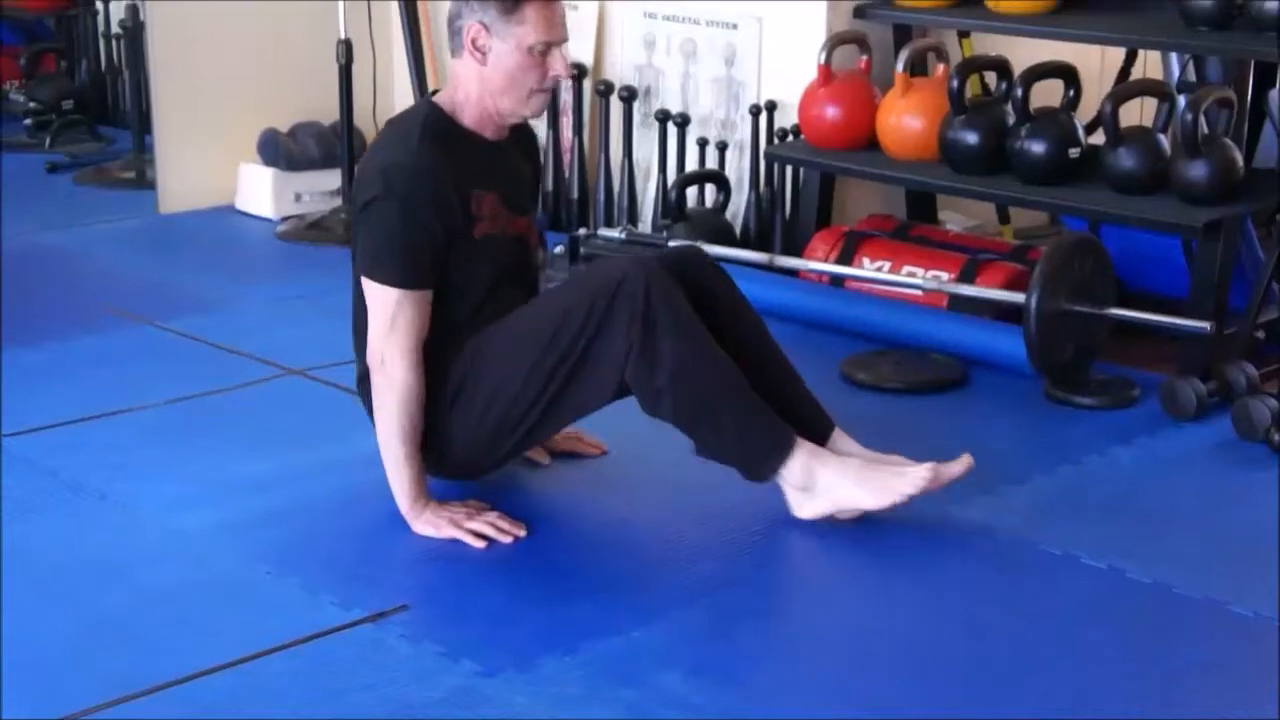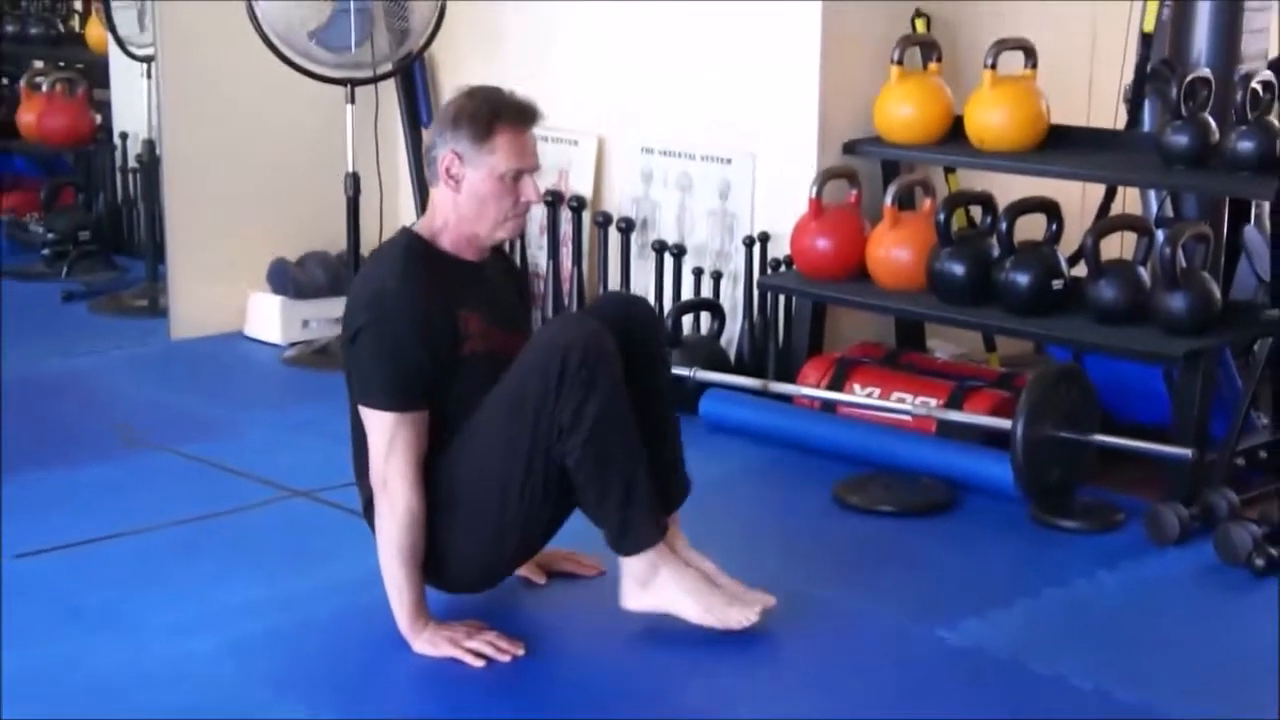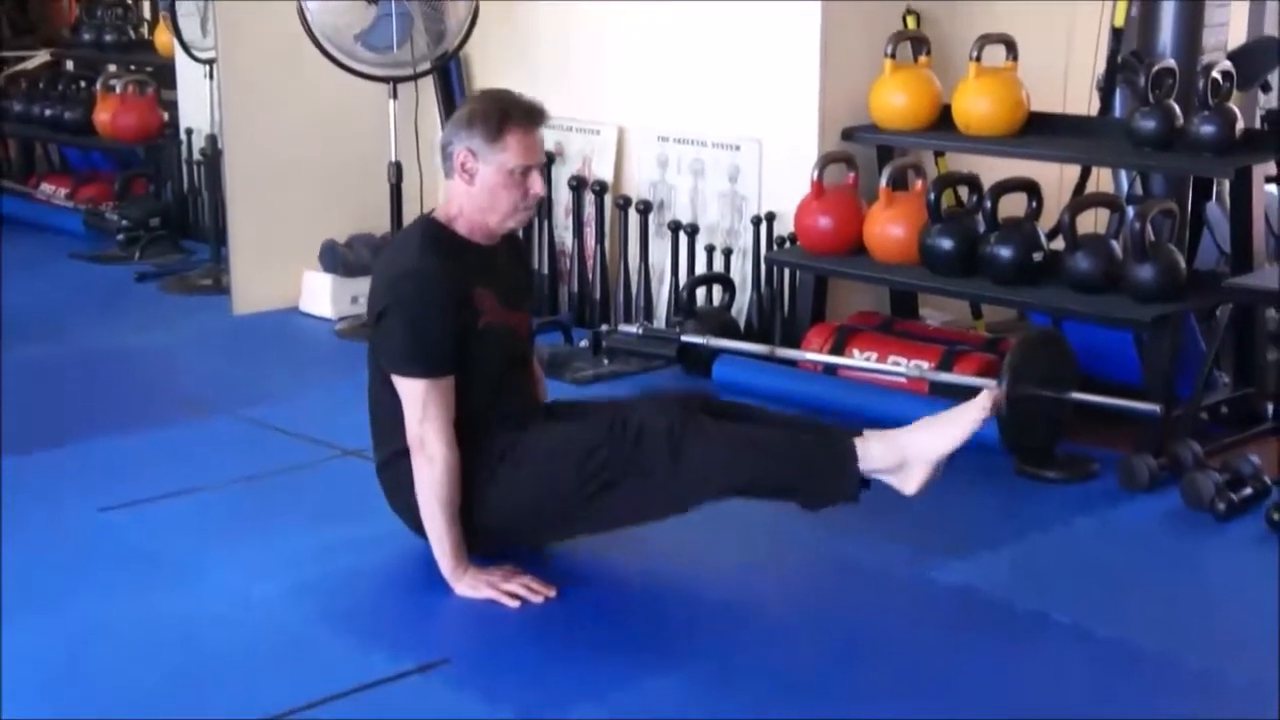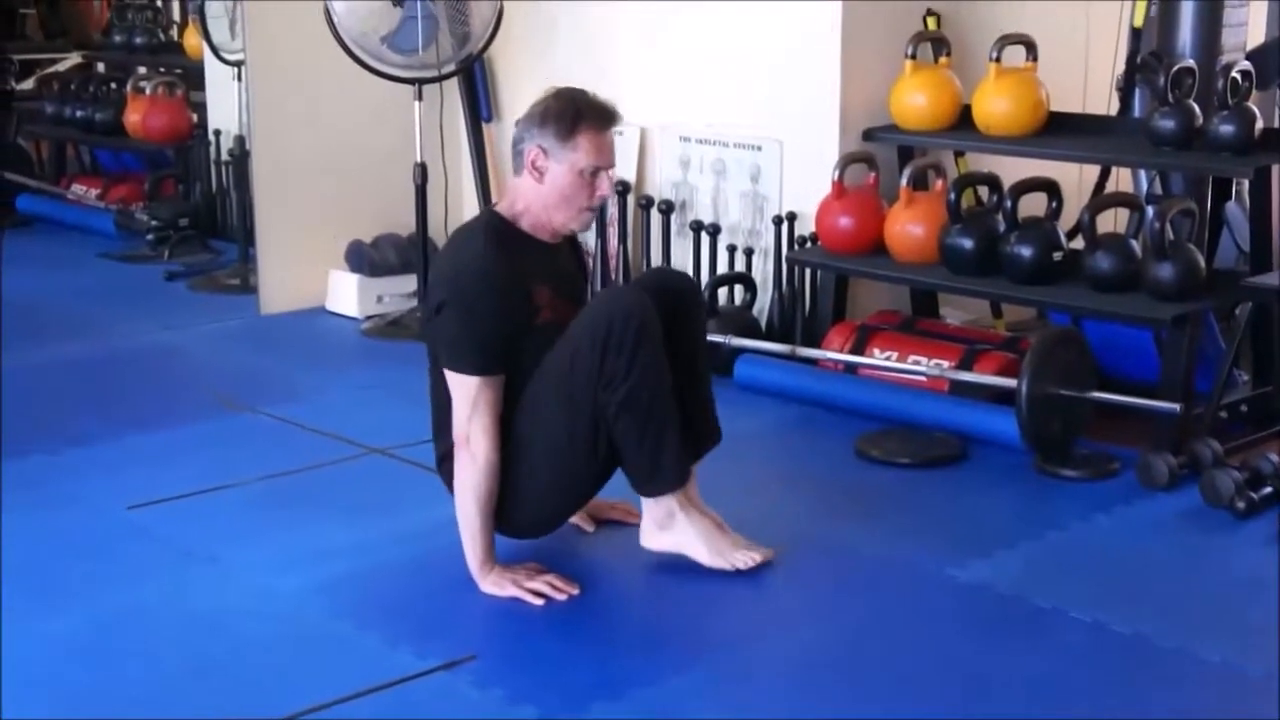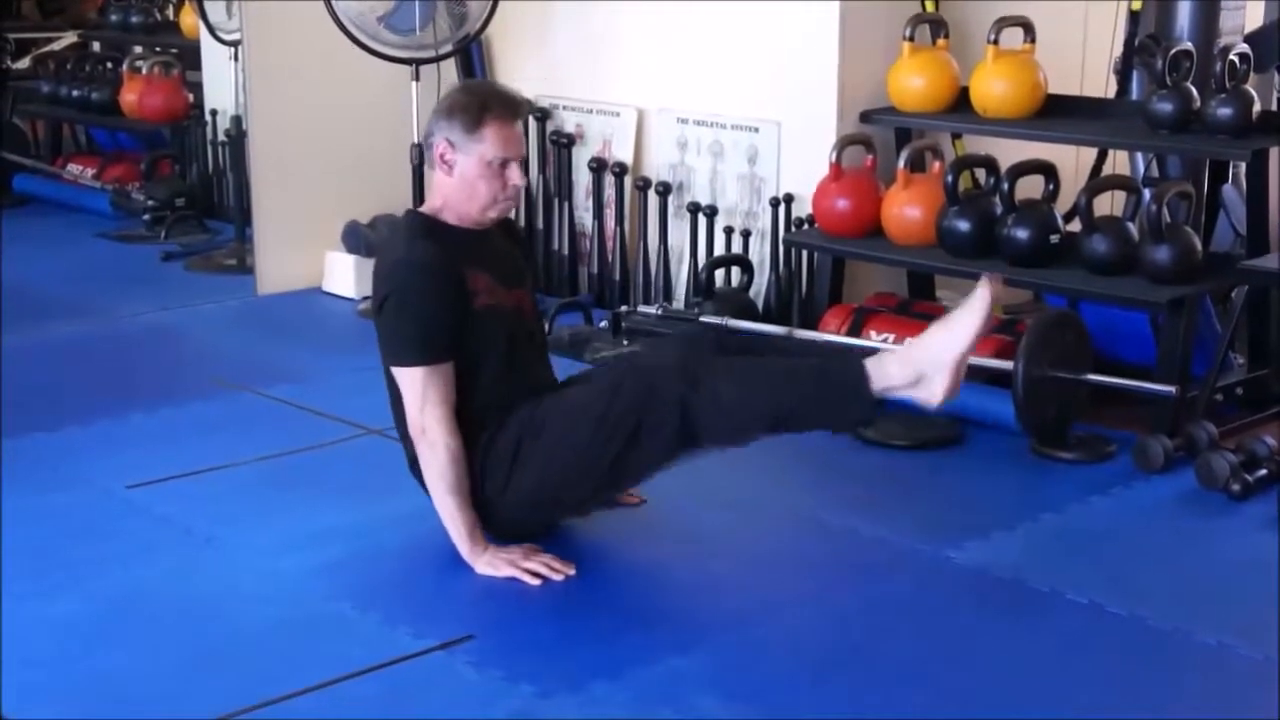
dt=1s
person 1, frame 1
left shoulder: (513, 144)
right shoulder: (410, 168)
right elbow: (390, 350)
left wrist: (531, 419)
right wrist: (417, 504)
left hip: (496, 393)
right hip: (445, 415)
left knee: (686, 272)
right knee: (632, 290)
left ankle: (828, 452)
right ankle: (801, 471)
person 1, frame 2
left shoulder: (497, 269)
right shoulder: (397, 291)
right elbow: (394, 470)
left wrist: (520, 541)
right wrist: (416, 625)
left hip: (488, 512)
right hip: (449, 534)
left knee: (627, 320)
right knee: (576, 350)
left ankle: (660, 542)
right ankle: (647, 568)
person 1, frame 3
left shoulder: (503, 250)
right shoulder: (420, 275)
right elbow: (427, 435)
left wrist: (560, 481)
right wrist: (458, 571)
left hip: (508, 453)
right hip: (456, 493)
left knee: (682, 413)
right knee: (658, 436)
left ankle: (881, 452)
right ankle: (873, 463)
person 1, frame 4
left shoulder: (559, 244)
right shoulder: (479, 266)
right elbow: (472, 430)
left wrist: (573, 493)
right wrist: (484, 568)
left hip: (547, 462)
right hip: (512, 485)
left knee: (669, 293)
right knee: (622, 316)
left ankle: (674, 499)
right ankle: (666, 514)
person 1, frame 5
left shoulder: (496, 235)
right shoulder: (416, 266)
right elbow: (429, 422)
left wrist: (572, 461)
right wrist: (476, 550)
left hip: (532, 445)
right hip: (500, 481)
left knee: (704, 354)
right knee: (676, 379)
left ankle: (899, 373)
right ankle: (892, 376)
